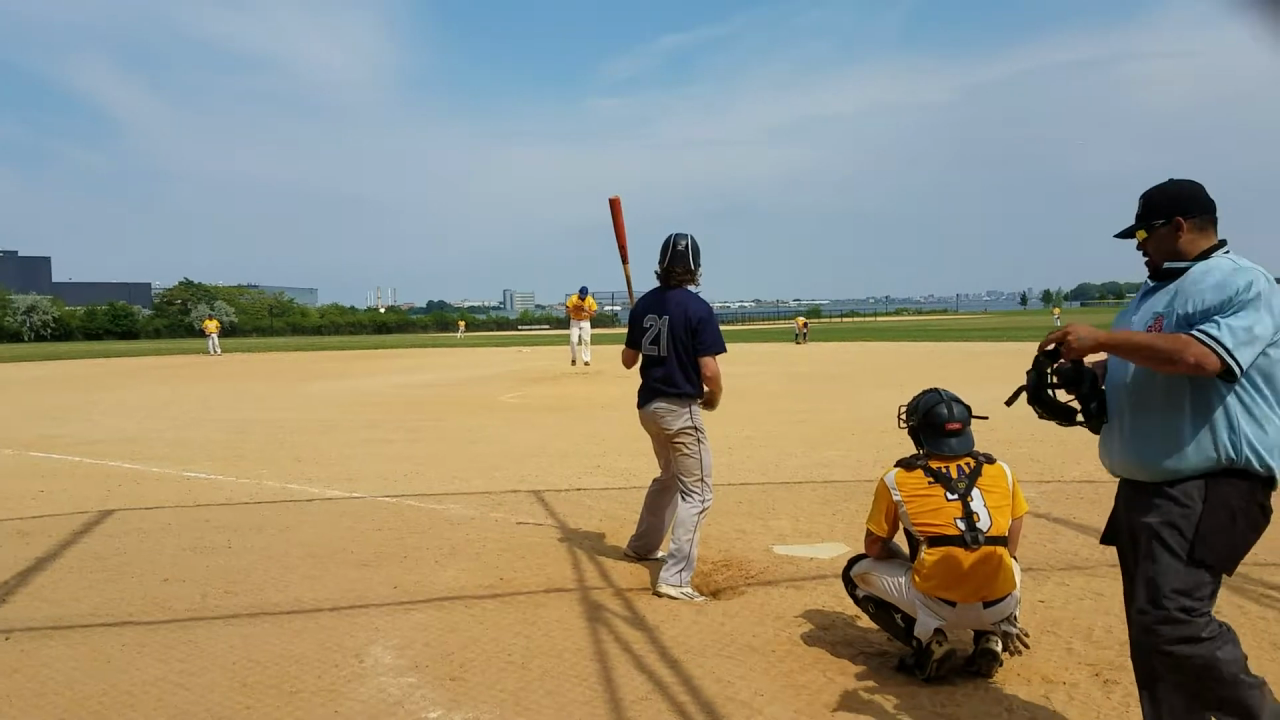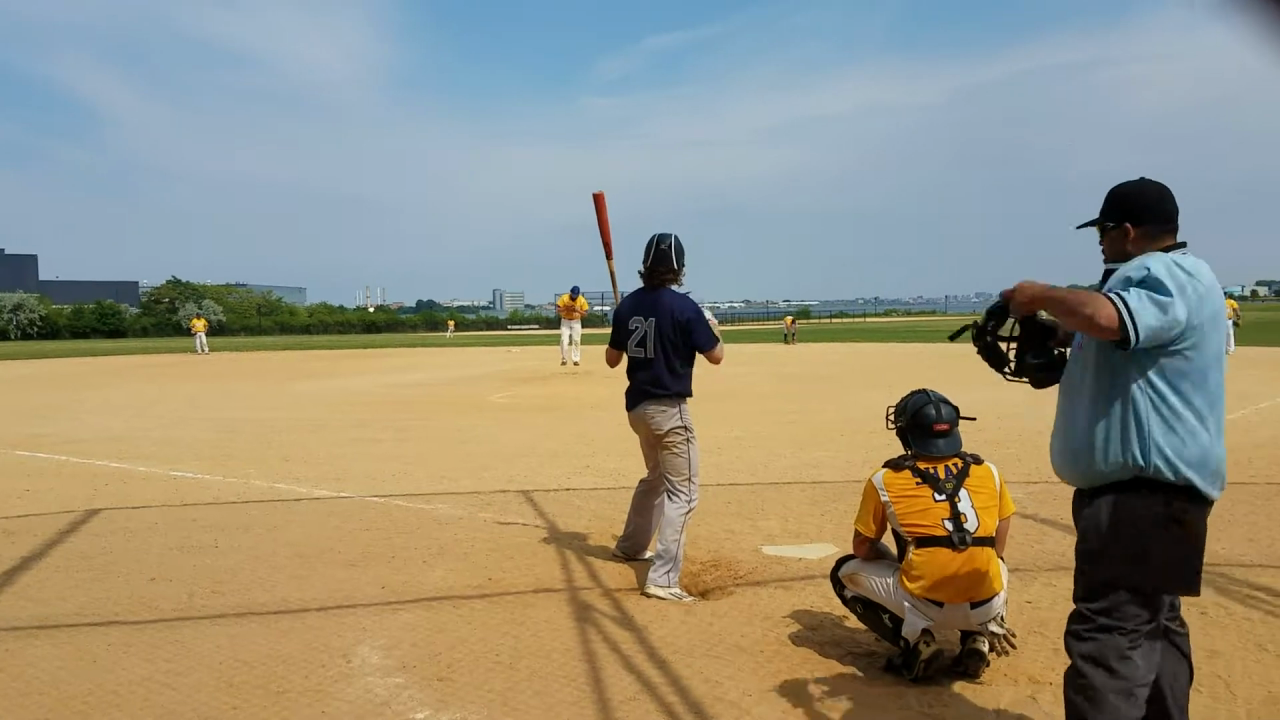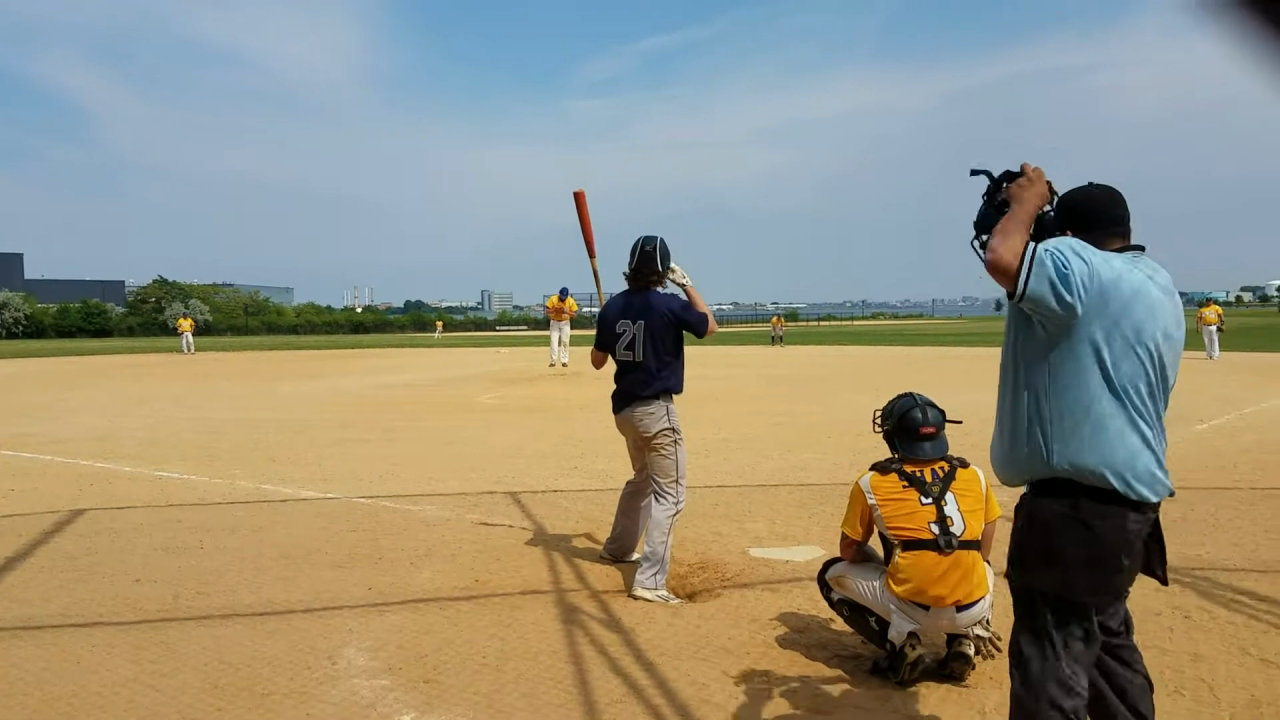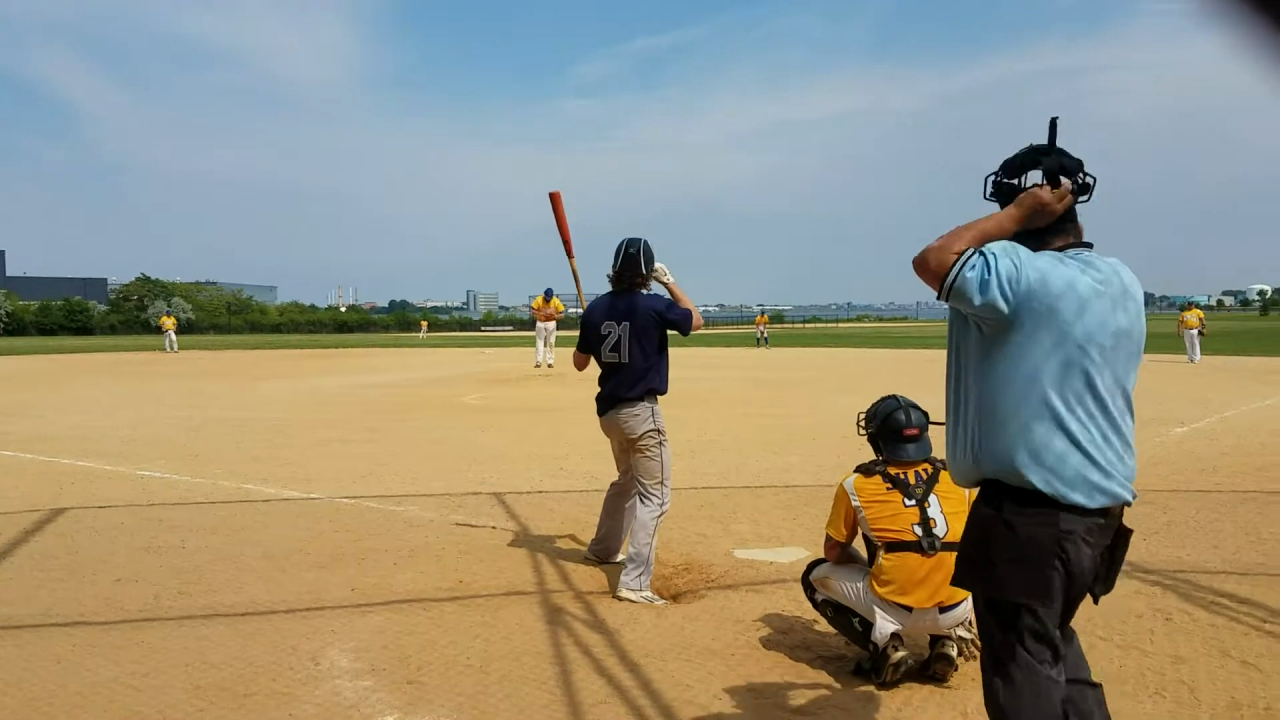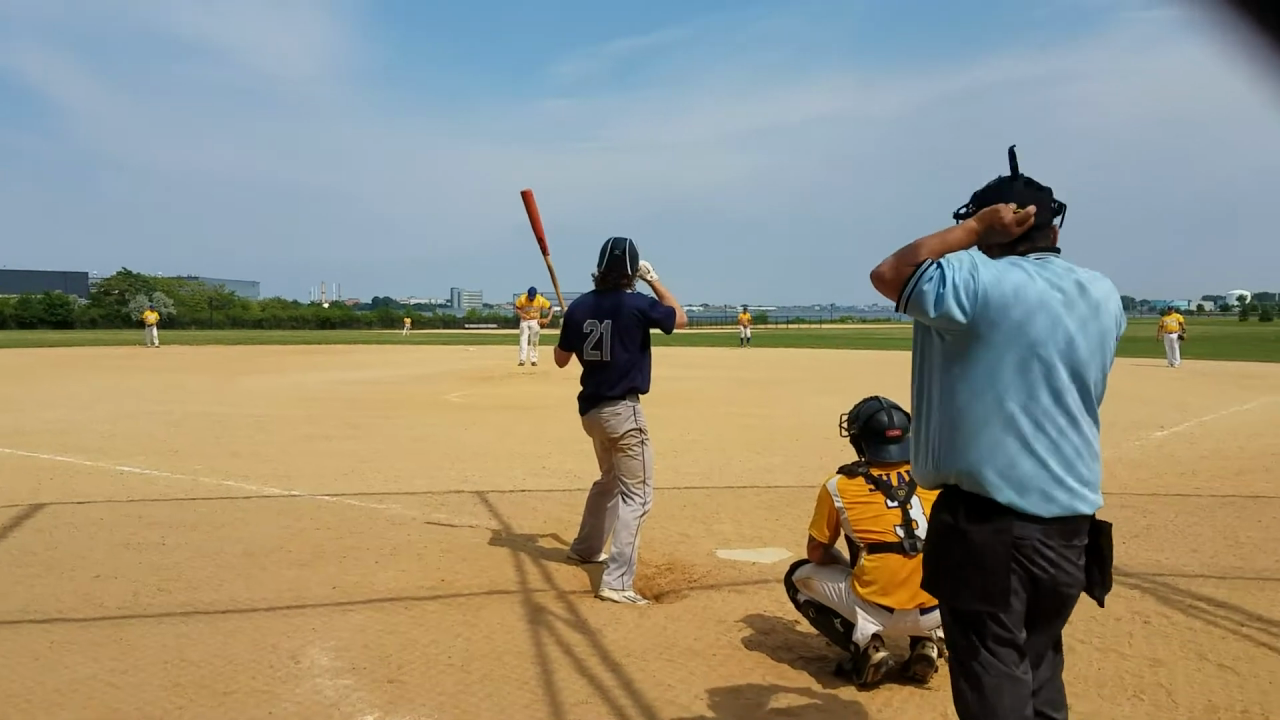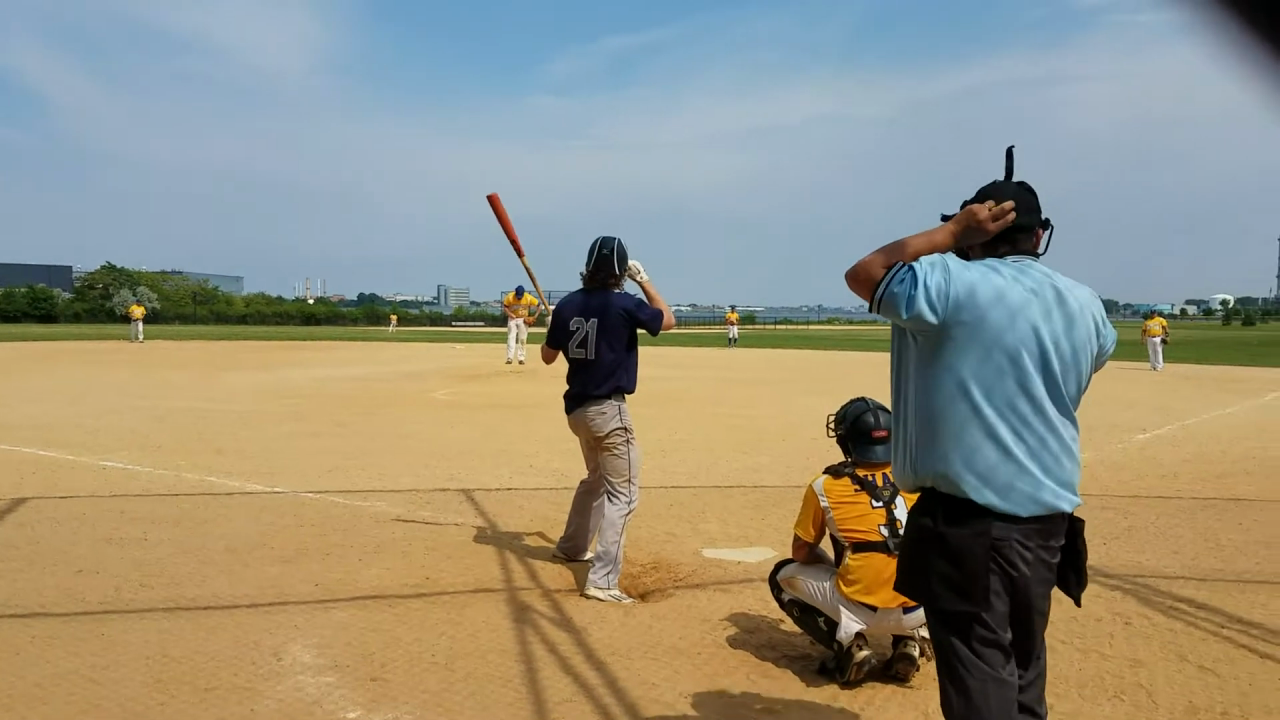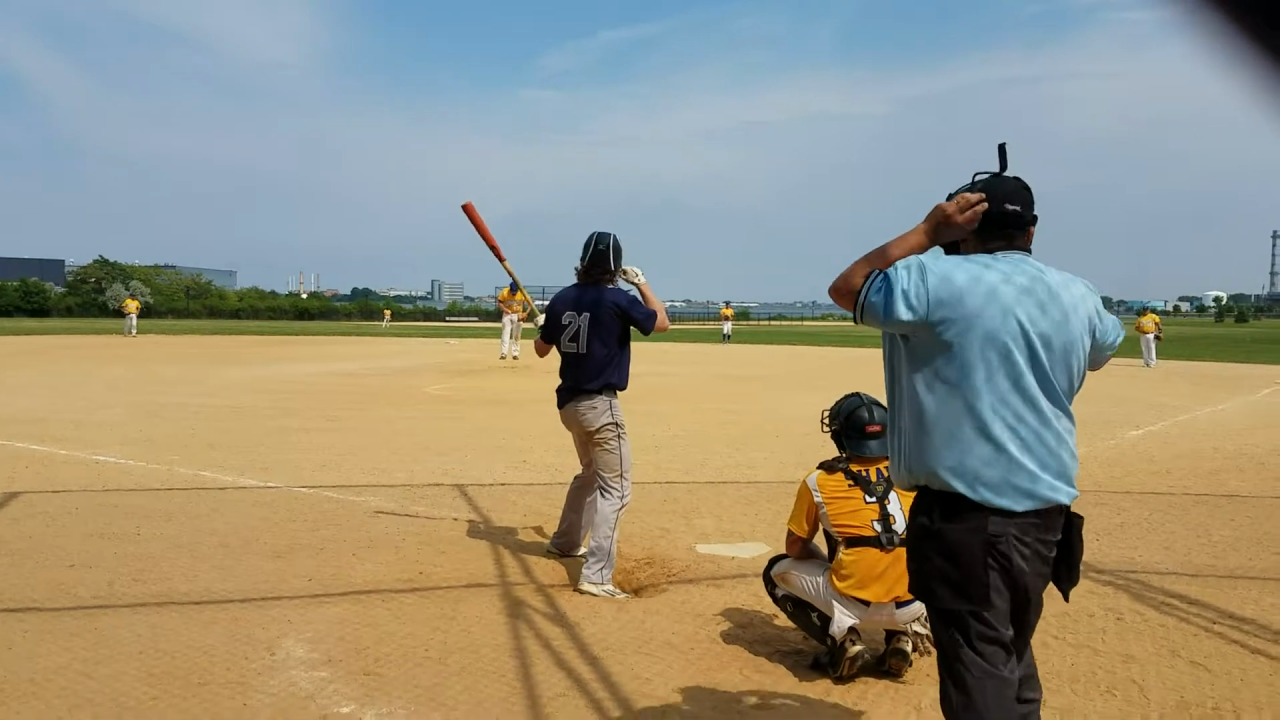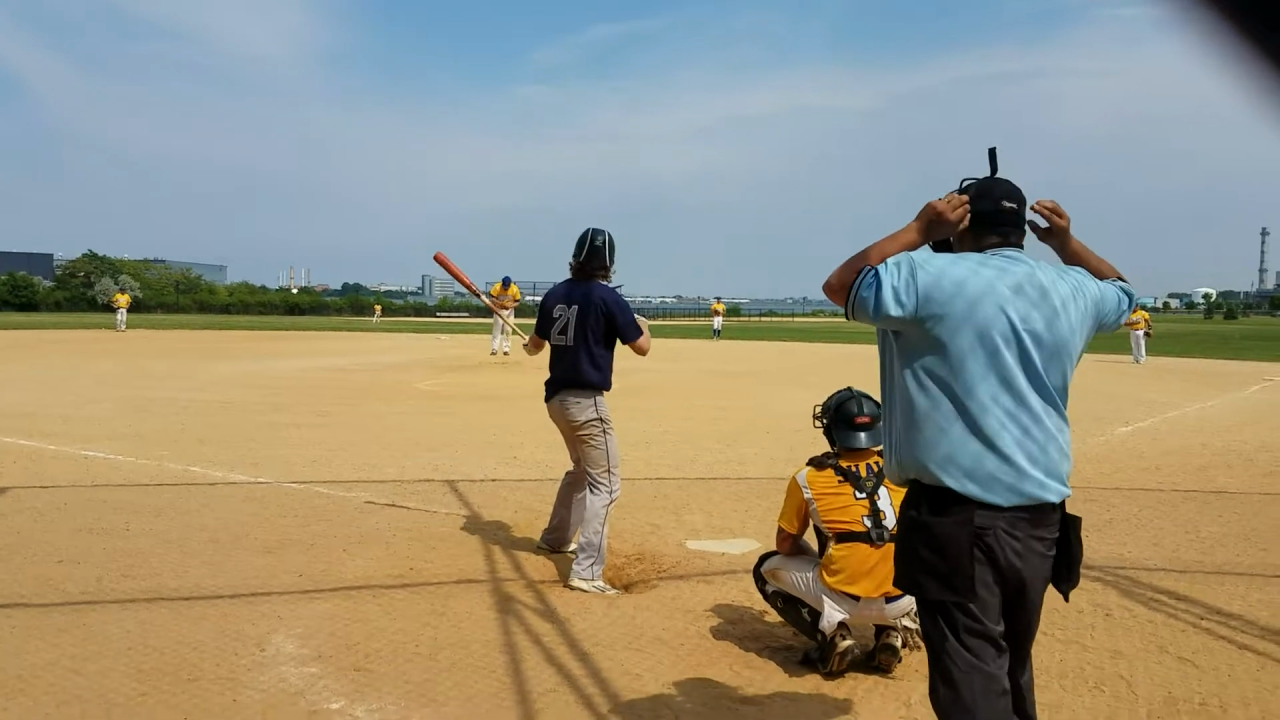
dt=0.2s
person 1, frame 1
right shoulder: (1157, 290)
left elbow: (1194, 355)
left wrist: (1099, 339)
right wrist: (1091, 367)
left hip: (1212, 487)
right hip: (1150, 488)
left knee: (1172, 614)
right knee: (1158, 621)
person 1, frame 2
left shoulder: (1173, 277)
right shoulder: (1160, 279)
left elbow: (1105, 317)
right elbow: (1115, 352)
left wrist: (1038, 295)
left hip: (1145, 497)
right hip: (1150, 494)
left knee: (1103, 637)
right knee: (1148, 631)
person 1, frame 3
left shoulder: (1079, 269)
right shoulder: (1158, 283)
left elbow: (1003, 260)
left wrist: (1026, 200)
left hip: (1079, 502)
right hip: (1127, 499)
left knee: (1053, 656)
right knee: (1105, 636)
person 1, frame 4
left shoulder: (1017, 274)
right shoulder: (1124, 281)
left elbow: (930, 263)
left wrist: (1013, 215)
left hip: (1025, 511)
right hip: (1099, 504)
left knee: (1023, 666)
right knee: (1053, 649)
person 1, frame 5
left shoulder: (976, 280)
right shoulder: (1102, 293)
left elbow: (887, 275)
left wrist: (971, 231)
left hip: (985, 519)
right hip: (1069, 518)
left knee: (992, 672)
right knee: (1038, 663)
person 1, frame 6
left shoulder: (952, 282)
right shoulder: (1083, 300)
left elbow: (862, 275)
left wrist: (949, 233)
left hip: (966, 520)
right hip: (1047, 516)
left knee: (978, 671)
right knee: (1021, 661)
person 1, frame 7
left shoulder: (937, 280)
right shoulder: (1075, 293)
left elbow: (846, 289)
right elbow: (1105, 345)
left wrist: (927, 233)
left hip: (963, 517)
right hip: (1043, 512)
left knee: (978, 669)
right knee: (1012, 653)
person 1, frame 8
left shoulder: (930, 277)
right shoulder: (1069, 290)
left elbow: (839, 287)
right elbow: (1120, 295)
left wrist: (919, 230)
right wrist: (1068, 244)
left hip: (955, 513)
right hip: (1038, 511)
left knee: (969, 666)
right knee: (1011, 656)
person 2, frame 1
left shoulder: (643, 304)
right shoulder: (696, 307)
left elbow: (628, 360)
right elbow: (709, 370)
right wrist: (715, 397)
left hip: (649, 405)
right hip: (680, 408)
left knee: (669, 476)
right knee: (695, 493)
left ankle: (643, 545)
right ankle: (675, 578)
person 2, frame 2
left shoulder: (627, 305)
right shoulder: (683, 306)
left elbow: (612, 359)
right elbow: (716, 355)
right wrist: (707, 324)
left hip: (637, 405)
right hip: (668, 408)
left knee: (655, 477)
right knee: (682, 492)
left ankle: (631, 545)
right ankle: (662, 578)
person 2, frame 3
left shoulder: (612, 307)
right shoulder: (669, 306)
left elbow: (597, 362)
right elbow: (710, 326)
right wrist: (686, 285)
left hip: (624, 408)
right hip: (656, 409)
left knee: (642, 478)
right knee: (669, 494)
left ankle: (618, 548)
right ankle: (650, 581)
person 2, frame 4
left shoulder: (596, 309)
right shoulder: (654, 306)
left elbow: (580, 363)
right elbow: (696, 320)
right wrist: (669, 281)
left hip: (609, 410)
right hip: (640, 411)
left knee: (627, 479)
right knee: (654, 495)
left ankle: (603, 549)
right ankle: (634, 582)
person 2, frame 5
left shoulder: (579, 307)
right shoulder: (637, 305)
left elbow: (561, 359)
right elbow: (680, 318)
right wrist: (653, 279)
left hip: (591, 408)
right hip: (622, 410)
left knee: (610, 479)
right knee: (636, 494)
left ankle: (585, 548)
right ankle: (617, 582)
person 2, frame 6
left shoulder: (567, 305)
right shoulder: (624, 305)
left elbow: (548, 356)
right elbow: (668, 321)
right wrist: (643, 280)
left hip: (577, 407)
right hip: (608, 409)
left knee: (596, 477)
right knee: (622, 493)
left ankle: (571, 546)
right ankle: (602, 580)
person 2, frame 7
left shoulder: (561, 299)
right shoulder: (617, 300)
left elbow: (541, 349)
right elbow: (661, 323)
left wrist: (546, 324)
right wrist: (642, 284)
left hip: (569, 402)
right hip: (599, 404)
left knee: (590, 473)
right knee: (614, 488)
left ankle: (565, 542)
right ankle: (595, 576)
person 2, frame 8
left shoulder: (555, 295)
right shoulder: (606, 297)
left elbow: (535, 344)
right elbow: (642, 346)
left wrist: (531, 345)
right wrist: (643, 325)
left hip: (557, 396)
right hip: (586, 400)
left knee: (582, 469)
right knee: (605, 483)
left ankle: (556, 538)
right ankle: (586, 571)
person 3, frame 1
left shoulder: (897, 479)
right shoulder: (1001, 471)
left elbow: (874, 548)
right elbow: (1008, 549)
left hip: (938, 606)
right hip: (999, 605)
left knee: (857, 571)
left ankle: (927, 641)
right ankle: (990, 637)
person 3, frame 2
left shoulder: (885, 480)
right shoulder: (988, 472)
left elbow: (862, 549)
right elbow: (997, 548)
left hip: (926, 606)
right hip: (985, 605)
left knee: (845, 571)
left ankle: (916, 641)
right ankle: (978, 636)
person 3, frame 3
left shoulder: (872, 483)
right shoulder: (974, 475)
left elbow: (850, 551)
right elbow: (983, 550)
left hip: (912, 610)
right hip: (972, 609)
left knee: (832, 574)
left ankle: (901, 644)
right ankle: (963, 640)
person 3, frame 4
left shoulder: (856, 485)
right shoulder: (956, 478)
left elbow: (833, 553)
left hip: (895, 610)
right hip: (955, 610)
left knee: (816, 575)
left ankle: (885, 646)
right ankle: (947, 641)
person 3, frame 5
left shoulder: (839, 486)
left elbow: (817, 553)
left hip: (876, 611)
right hip: (934, 612)
left knee: (799, 576)
left ankle: (865, 647)
right ankle: (925, 642)
person 3, frame 6
left shoulder: (825, 486)
left elbow: (801, 552)
left hip: (860, 610)
right hip: (917, 611)
left knee: (783, 575)
left ankle: (849, 644)
right ankle: (908, 641)
person 3, frame 7
left shoulder: (819, 481)
left elbow: (795, 548)
left hip: (854, 604)
right hip: (911, 606)
left knee: (777, 571)
left ankle: (842, 641)
right ankle: (902, 636)
person 3, frame 8
left shoulder: (809, 477)
left elbow: (785, 545)
left hip: (844, 599)
right hip: (900, 602)
left knee: (767, 568)
left ankle: (832, 636)
right ankle: (891, 632)
